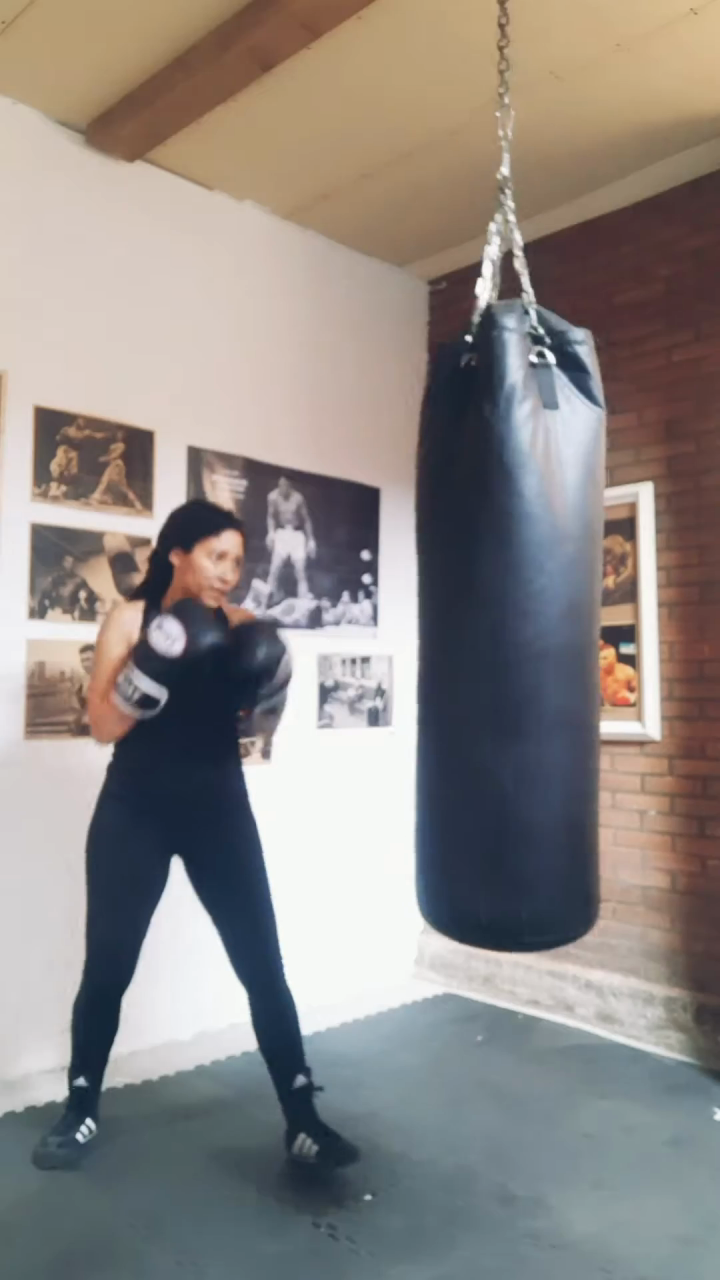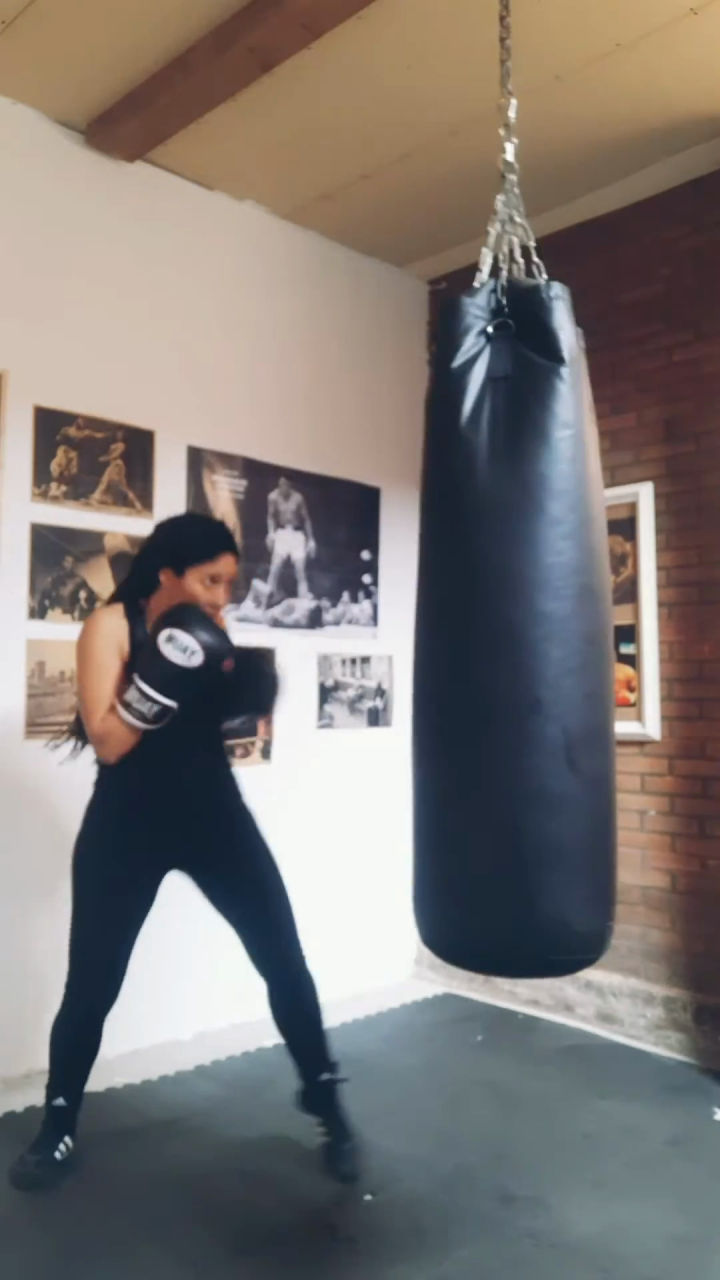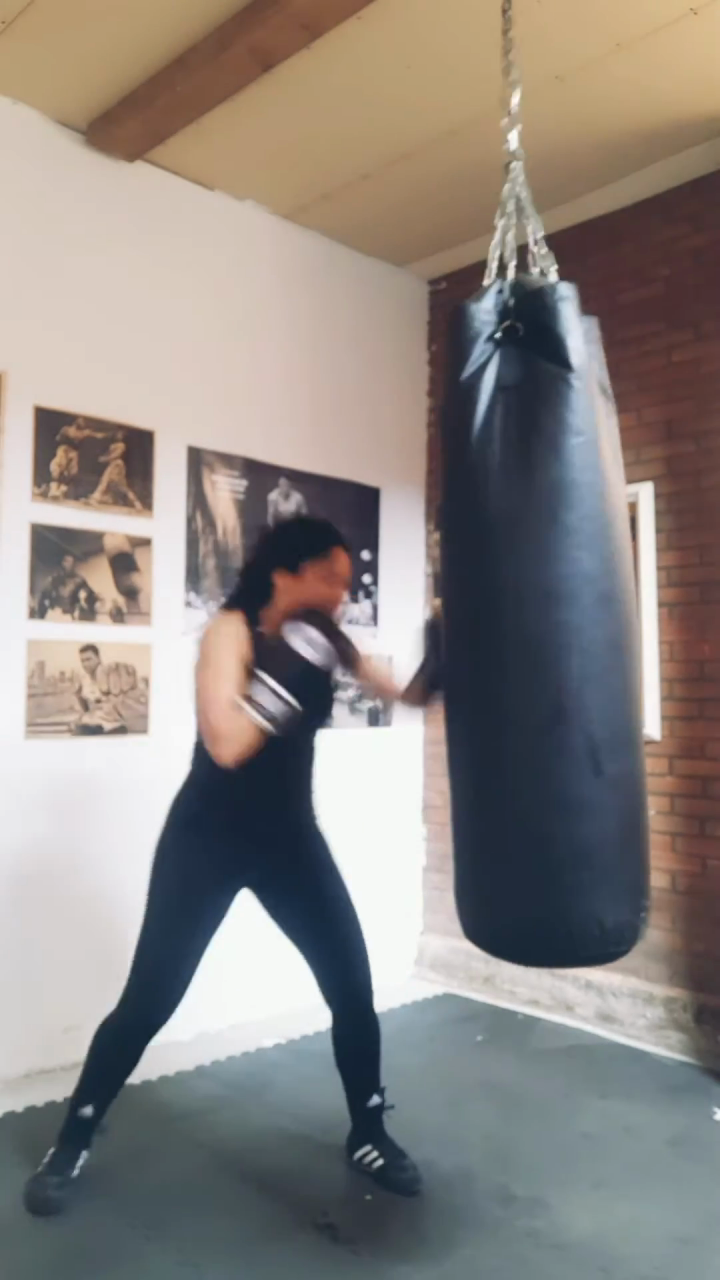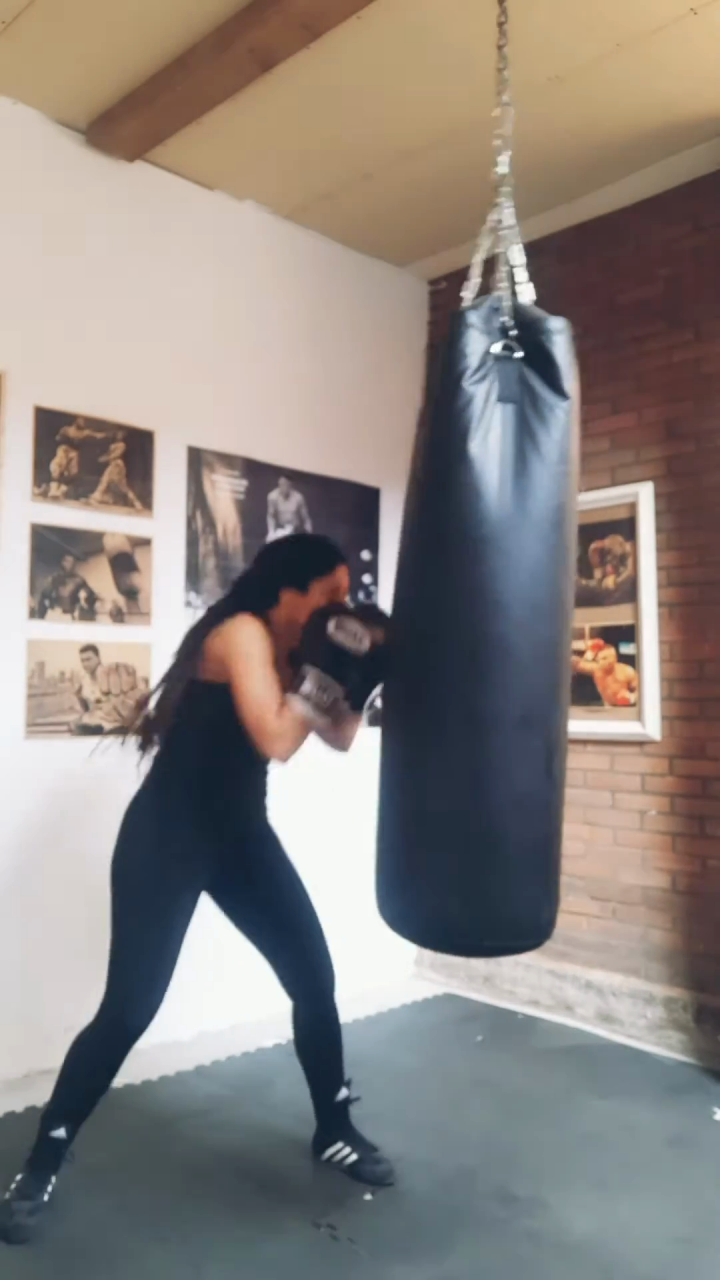
dt=1s
person 1, frame 1
left shoulder: (241, 628)
right shoulder: (130, 618)
left elbow: (262, 720)
right elbow: (103, 725)
left wrist: (269, 675)
right wrist: (157, 658)
left hip: (218, 809)
right hip: (134, 813)
left knee: (263, 966)
right knee: (107, 968)
left ankle: (302, 1118)
right ankle: (80, 1111)
person 1, frame 2
left shoulder: (206, 634)
right shoulder: (110, 627)
right elbow: (106, 743)
left wrist: (247, 689)
right wrist: (165, 674)
left hip: (214, 814)
right hip: (126, 824)
left knee: (283, 958)
right knee: (91, 986)
left ankle: (326, 1106)
right ankle: (57, 1130)
person 1, frame 3
left shoulder: (323, 632)
right shoulder: (228, 633)
left elbow: (393, 689)
right elbow: (226, 747)
left wrist: (434, 677)
right wrist: (291, 670)
left hip: (289, 834)
right hip: (207, 834)
left knee: (351, 984)
right knee: (150, 996)
left ankle: (368, 1133)
right ankle: (72, 1142)
person 1, frame 4
left shoulder: (291, 649)
right shoulder: (242, 635)
left elbow: (342, 738)
right elbow: (276, 742)
left hip: (241, 834)
right hip: (166, 838)
left knee: (314, 978)
right knee: (128, 1011)
left ankle: (334, 1131)
